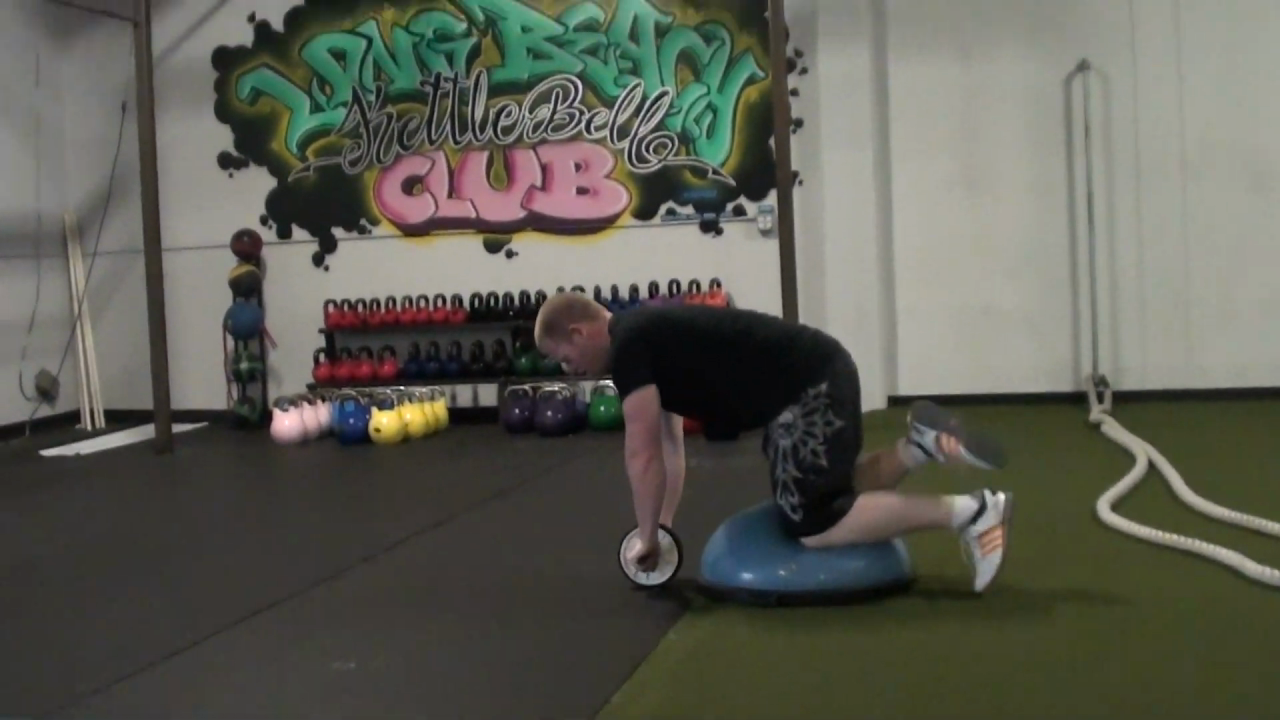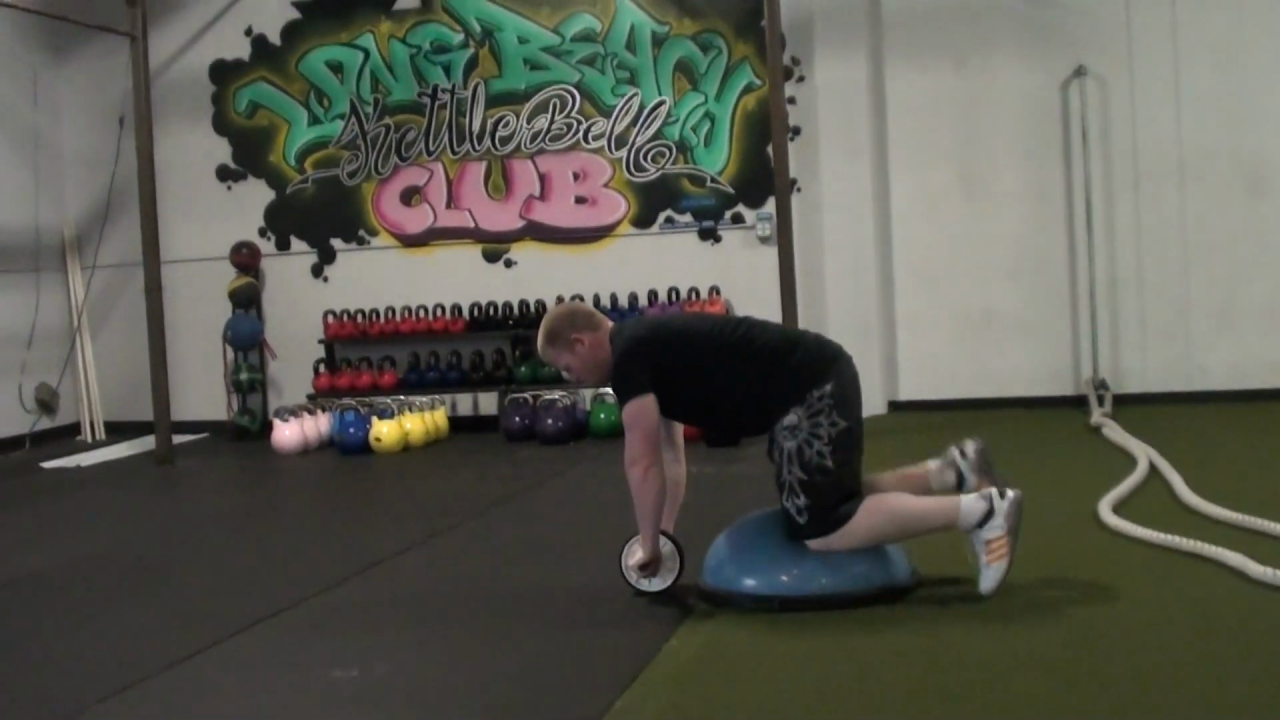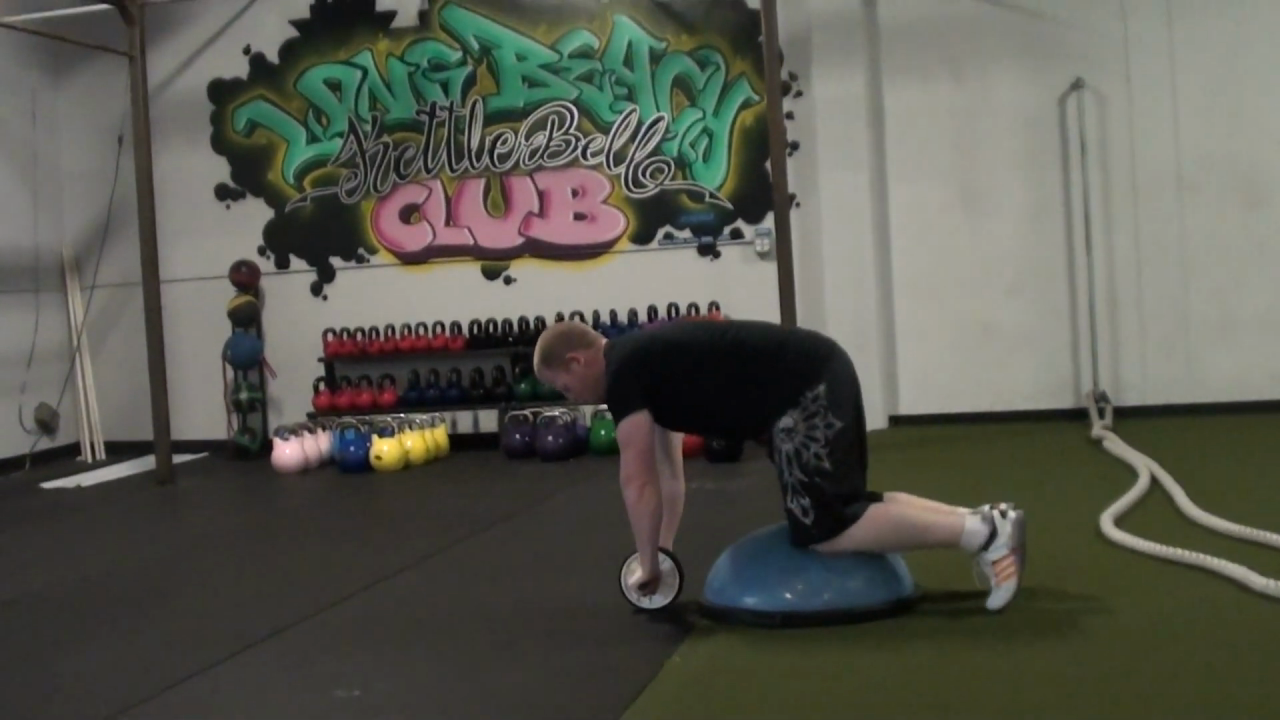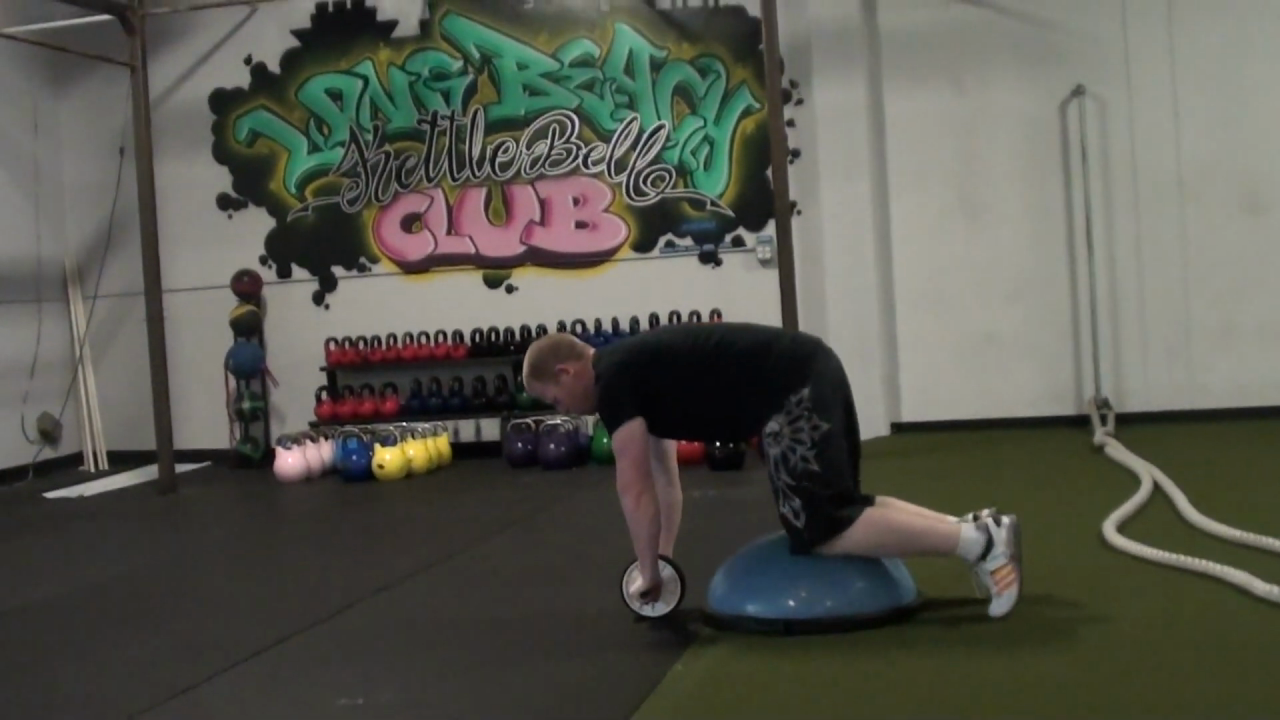
dt=0.3s
person 1, frame 1
left shoulder: (629, 345)
right shoulder: (646, 336)
left elbow: (642, 454)
right elbow: (669, 443)
left wrist: (648, 539)
right wrist: (665, 526)
left hip: (806, 386)
right hip: (818, 374)
left knee: (814, 524)
right knee: (829, 499)
left ankle: (971, 510)
right ankle: (921, 443)
person 1, frame 2
left shoulder: (629, 354)
right shoulder: (648, 345)
left elbow: (642, 462)
right elbow: (669, 451)
left wrist: (649, 547)
right wrist: (665, 534)
left hip: (810, 390)
right hip: (819, 379)
left knee: (821, 528)
right knee: (832, 504)
left ankle: (977, 509)
right ankle: (950, 470)
person 1, frame 3
left shoulder: (623, 370)
right shoulder: (644, 361)
left elbow: (637, 479)
right elbow: (667, 466)
left wrist: (649, 565)
right wrist: (665, 549)
left hip: (805, 389)
right hip: (820, 375)
left knee: (824, 528)
right knee: (843, 509)
left ankle: (980, 534)
right ankle: (983, 520)
person 1, frame 4
left shoulder: (613, 379)
right shoulder: (636, 369)
left elbow: (635, 488)
right elbow: (663, 474)
left wrist: (649, 573)
right wrist: (664, 557)
left hip: (793, 388)
right hip: (810, 371)
left knee: (820, 527)
right knee: (839, 505)
left ankle: (977, 543)
right ankle: (977, 528)
